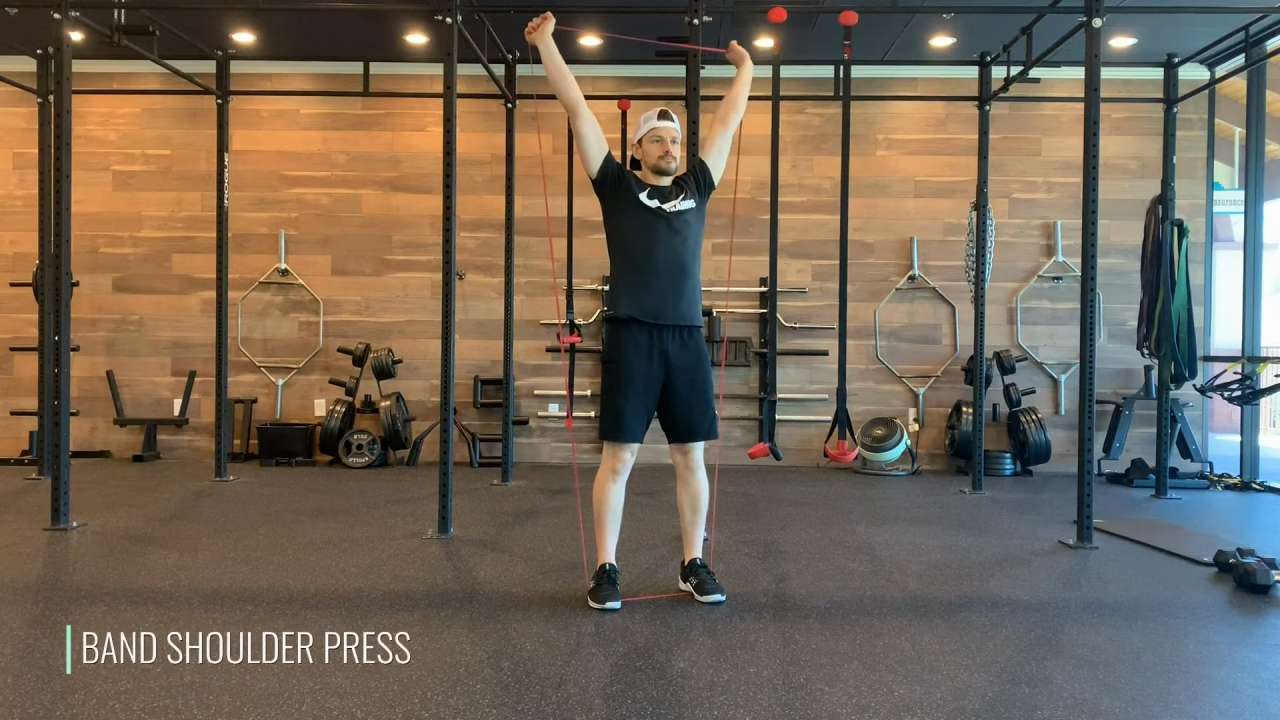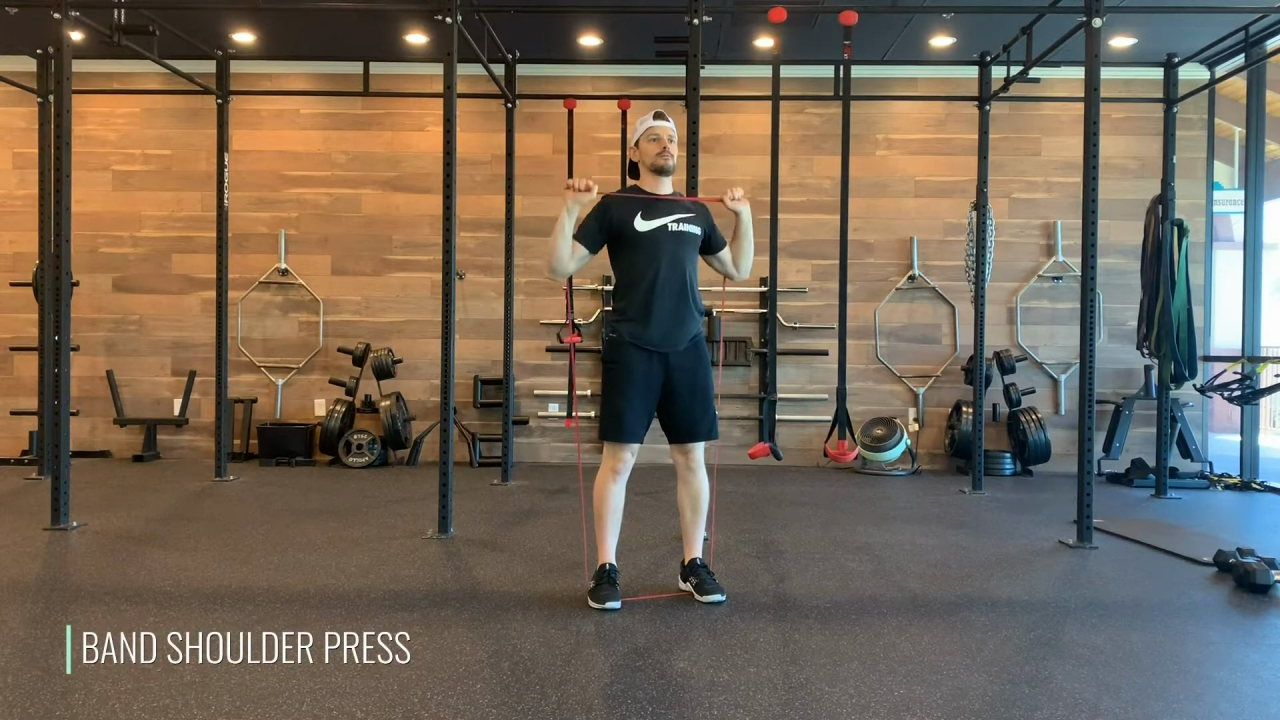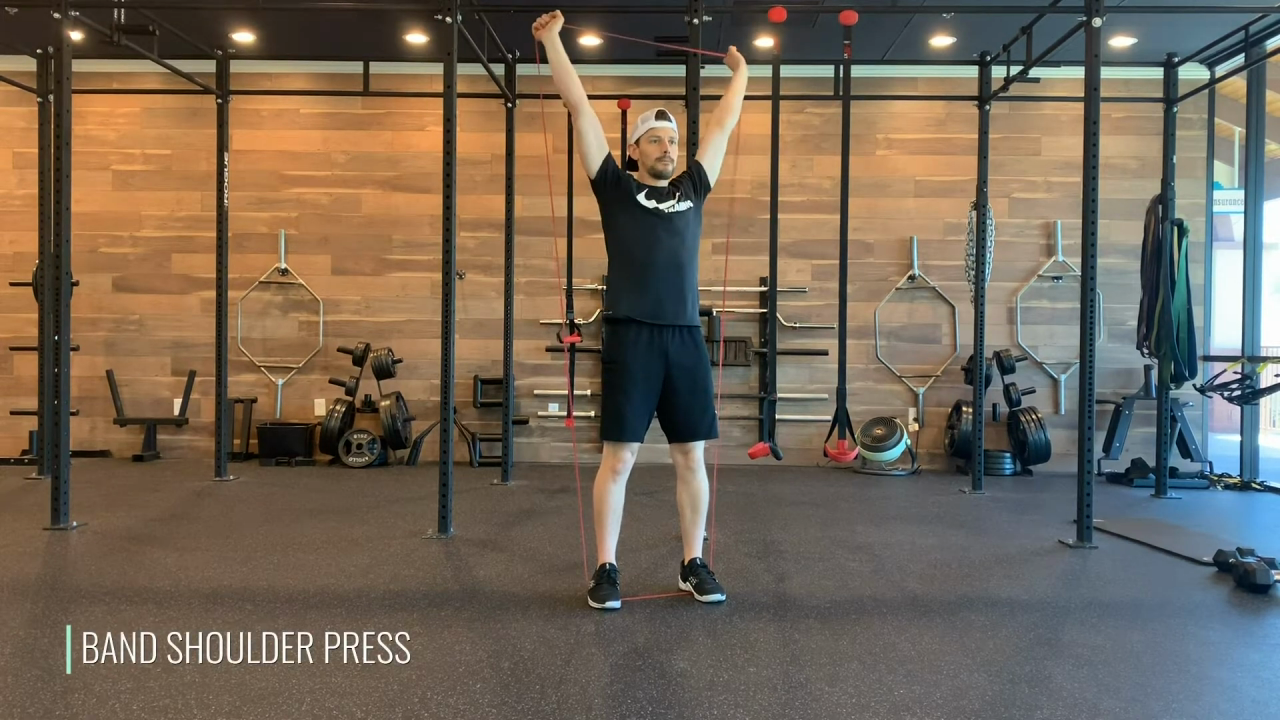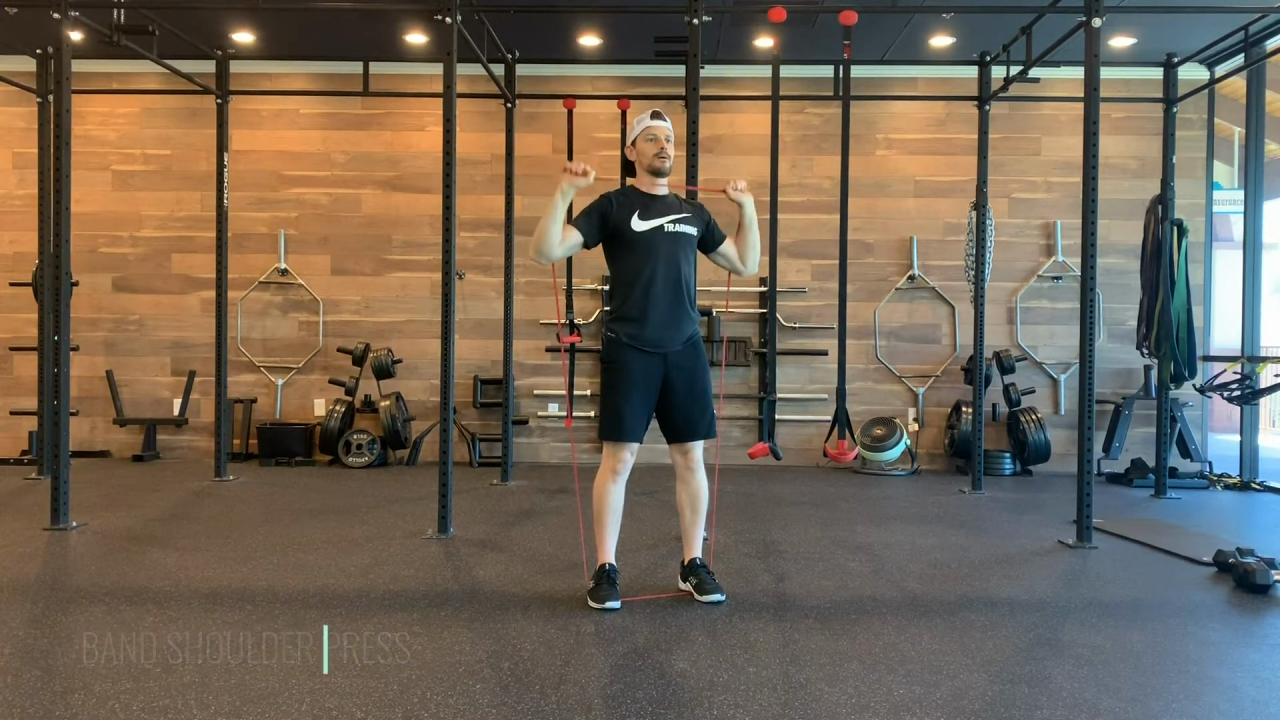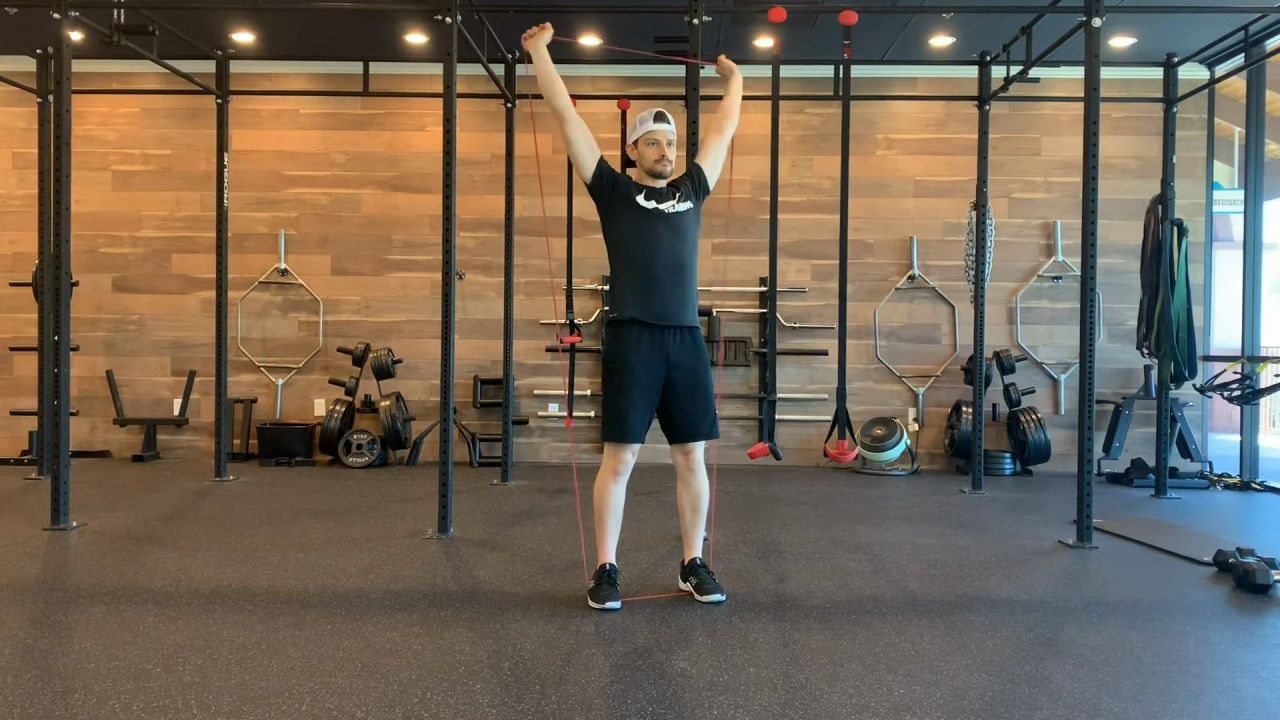
dt=1s
person 1, frame 1
left shoulder: (696, 188)
right shoulder: (617, 187)
left elbow: (728, 121)
right elbow: (577, 108)
left wrist: (744, 66)
right wrist: (545, 43)
left hip: (687, 340)
right hip: (632, 340)
left knee: (690, 457)
right knee: (618, 458)
left ankle: (692, 564)
right ankle: (605, 569)
person 1, frame 2
left shoulder: (697, 211)
right shoulder: (614, 206)
left elbow: (739, 270)
right elbow: (559, 268)
left wrist: (743, 215)
right wrist: (569, 211)
left hip: (688, 348)
right hip: (632, 348)
left knee: (691, 458)
right knee: (618, 459)
left ankle: (693, 565)
right ankle: (605, 570)
person 1, frame 3
left shoulder: (692, 189)
right shoulder: (615, 188)
left elbow: (722, 124)
right elbow: (580, 108)
left wrist: (740, 71)
right wrist: (552, 41)
left hip: (686, 340)
right hip: (632, 340)
left knee: (691, 457)
right knee: (618, 458)
left ankle: (693, 564)
right ankle: (606, 568)
person 1, frame 4
left shoulder: (694, 211)
right shoulder: (611, 205)
left elbow: (745, 264)
right elbow: (544, 252)
left wrist: (747, 208)
right wrist: (563, 195)
left hip: (685, 348)
right hip: (630, 349)
left knee: (690, 458)
right knee: (618, 459)
left ankle: (693, 564)
right ankle: (605, 569)
person 1, frame 5
left shoulder: (691, 190)
right shoulder: (613, 190)
left elbow: (724, 131)
right elbow: (567, 116)
left wrist: (733, 78)
right wrist: (540, 54)
left hip: (687, 341)
right hip: (632, 340)
left knee: (691, 457)
right knee: (619, 459)
left ankle: (693, 563)
right ankle: (605, 569)
